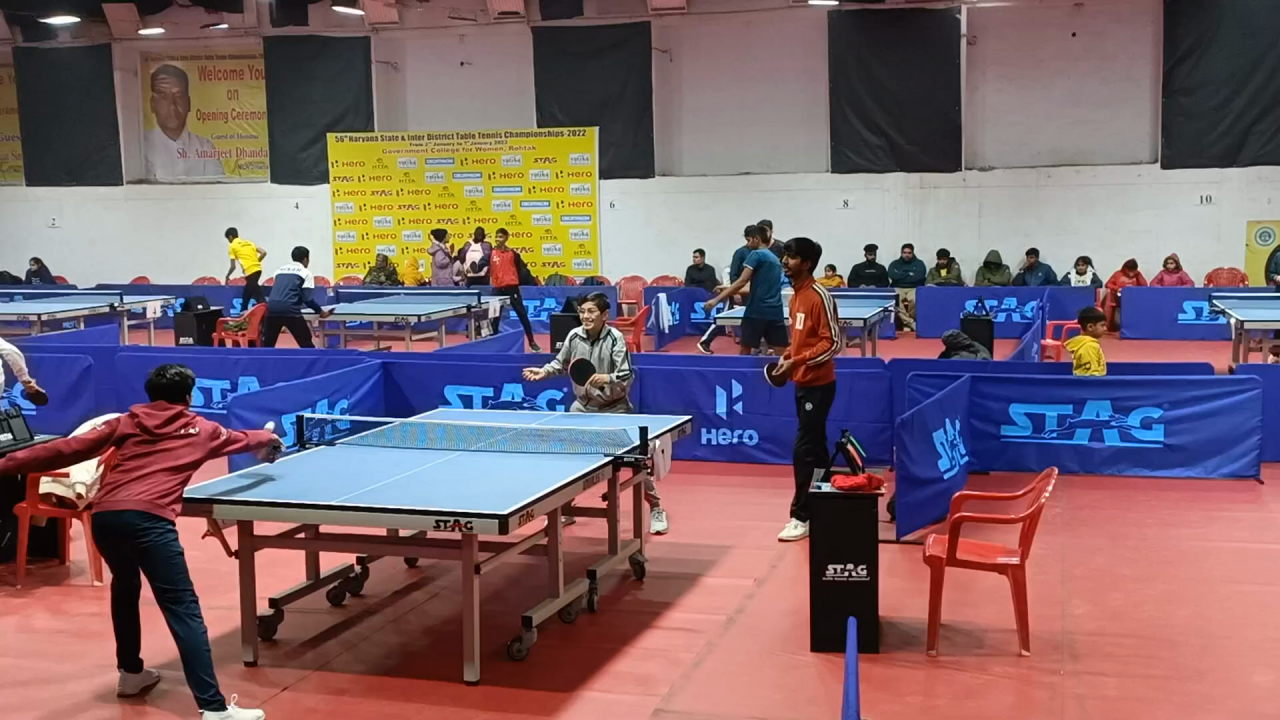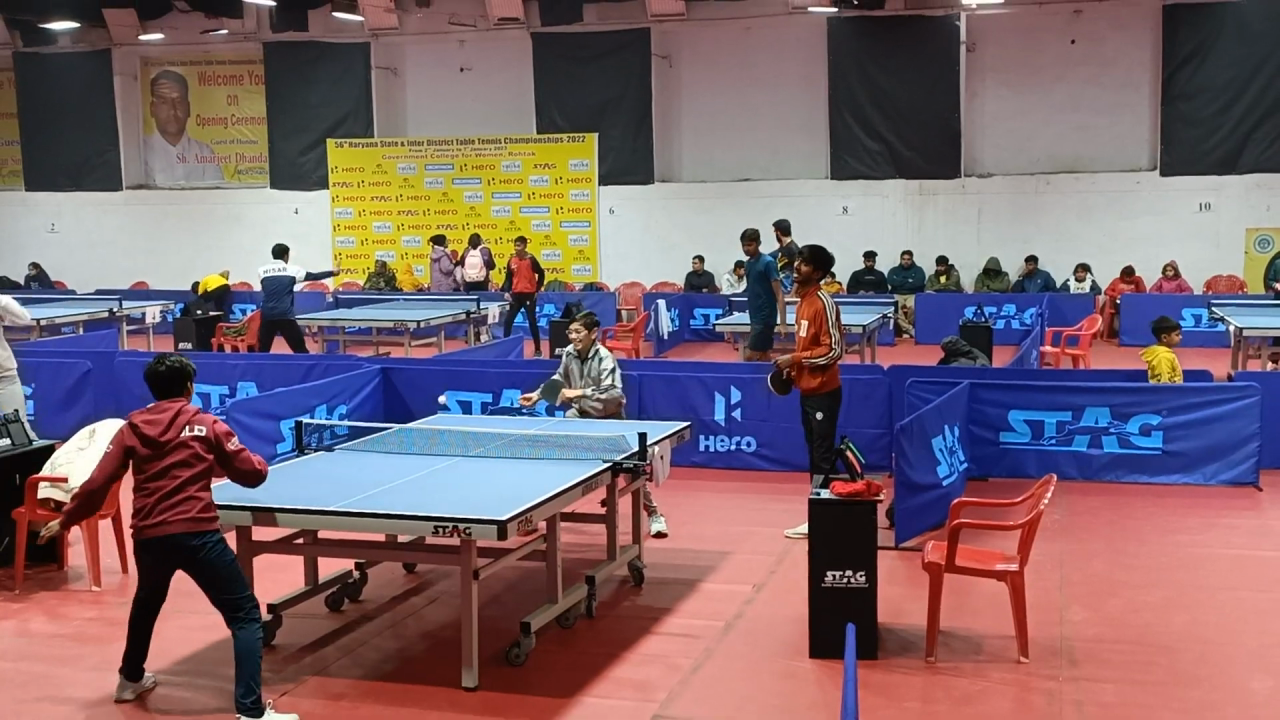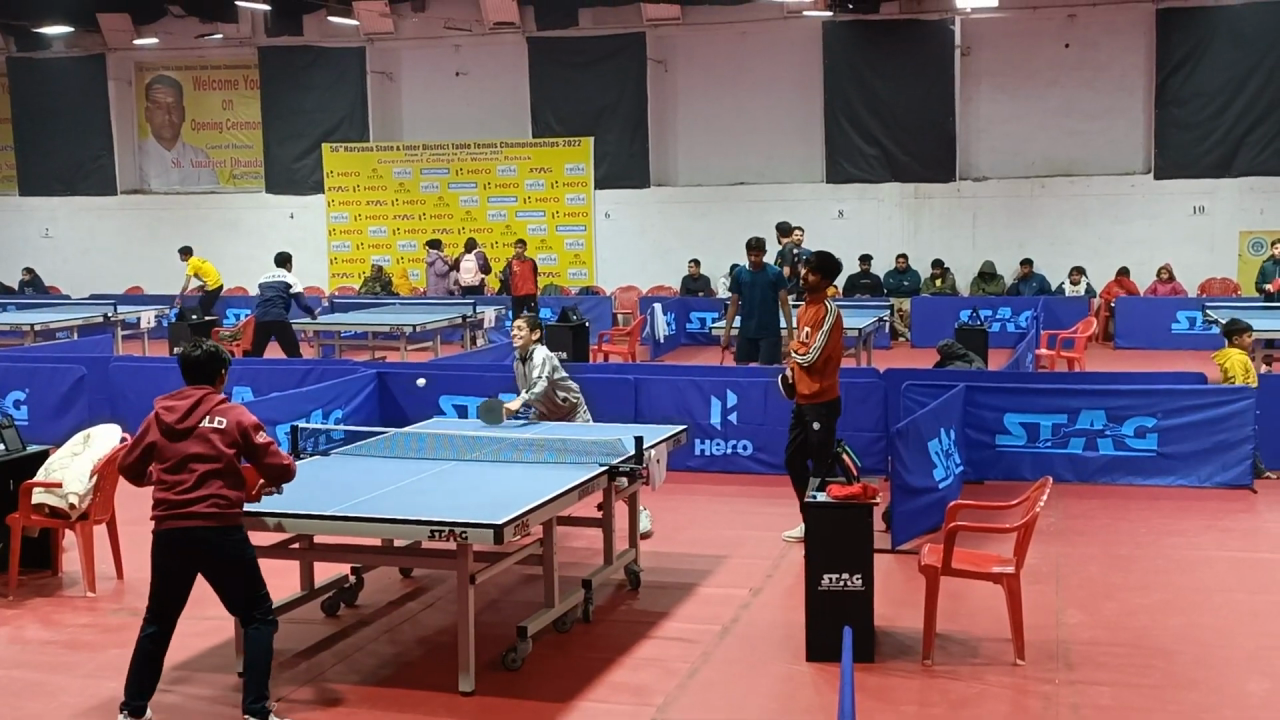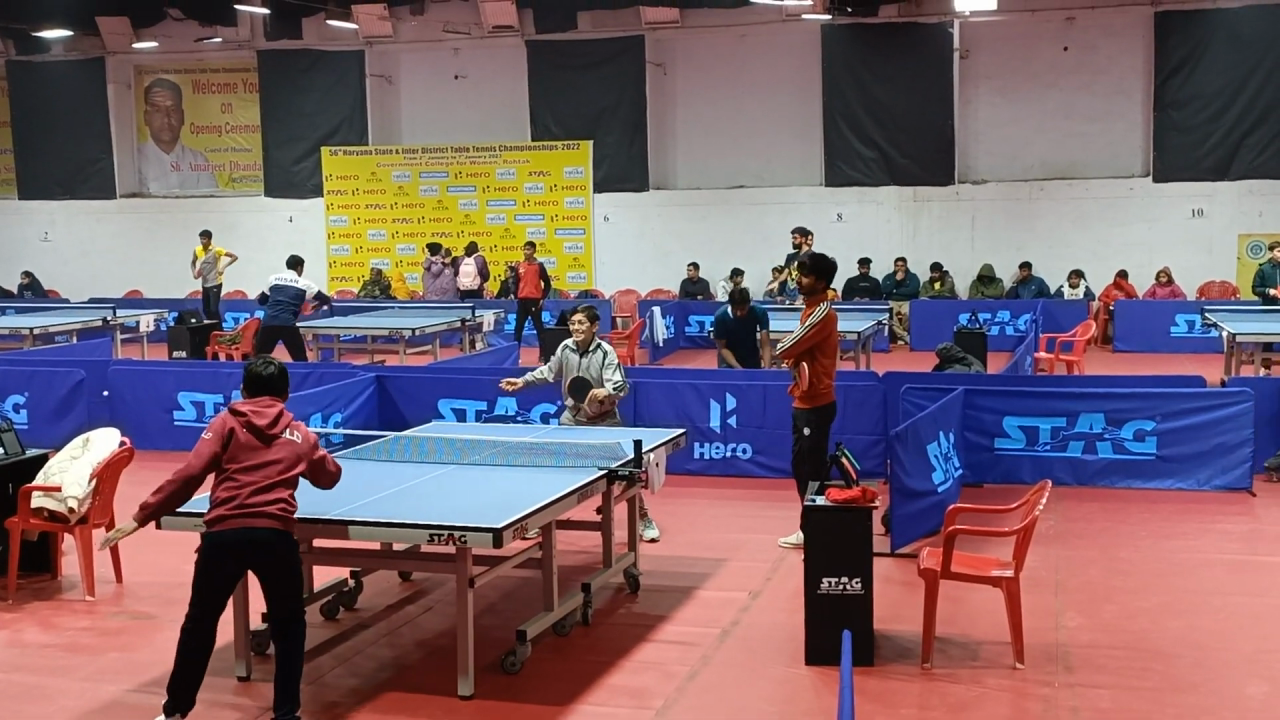
dt=0.5s
person 1, frame 1
left shoulder: (126, 422)
right shoulder: (200, 429)
left elbow: (68, 449)
right elbow: (239, 439)
right wrist: (268, 440)
left hip: (105, 516)
right hip: (149, 519)
left knee: (125, 587)
right knee: (184, 610)
left ankle: (131, 672)
person 1, frame 2
left shoulder: (131, 430)
right shoulder: (207, 425)
left elbow: (97, 486)
right elbow: (253, 474)
left wrist: (64, 521)
right wrist: (217, 465)
left hip: (149, 537)
right hip: (198, 535)
left knee: (146, 601)
right knee: (245, 615)
left ankle: (130, 679)
person 1, frame 3
left shoulder: (158, 417)
right shoulder: (234, 416)
left elbow: (129, 469)
right elbow: (282, 471)
right wrist: (263, 482)
left hip: (169, 533)
right hip: (218, 531)
left knee: (158, 621)
right knee: (258, 618)
person 1, frame 4
left shoulder: (227, 423)
right shoulder: (300, 434)
left elbow: (191, 473)
right elbow: (330, 476)
left wrist: (141, 516)
left hip: (224, 533)
right hip: (276, 535)
left knee: (199, 624)
right knee: (289, 628)
person 2, frame 1
left shoulder: (820, 297)
right shoulder: (795, 297)
left elbow: (833, 343)
left wrist: (797, 362)
right wrist: (787, 357)
left hip: (818, 385)
right hip: (803, 383)
left knee: (803, 451)
right knee: (815, 449)
left ankle: (802, 518)
person 2, frame 2
left shoulder: (823, 304)
right shoulder: (803, 302)
left elbow: (833, 351)
left wrist: (795, 359)
right wrist: (792, 364)
left hip: (824, 393)
right hip: (808, 391)
left knee: (823, 460)
right knee: (815, 457)
person 2, frame 3
left shoulder: (829, 312)
right shoulder: (804, 308)
left elbow: (811, 356)
left wrist: (793, 346)
right wrist: (791, 368)
left hip: (822, 402)
right hip: (802, 400)
left knee: (821, 469)
right knee: (793, 460)
person 2, frame 4
left shoulder: (822, 313)
right shoulder: (811, 308)
left elbow: (784, 349)
right elbow: (798, 350)
left wrist: (789, 351)
right wrist: (794, 357)
left hip: (816, 404)
right hip: (804, 401)
left knee: (814, 471)
right knee: (801, 468)
person 3, frame 1
left shoulder: (615, 339)
right shoulder: (574, 336)
left elbow: (628, 374)
right elbow: (561, 362)
left wrist: (608, 378)
right wrist: (544, 371)
left hip: (615, 407)
right hip: (584, 406)
left ankle: (656, 509)
person 3, frame 2
left shoulder: (604, 357)
right shoulder: (569, 353)
left elbow: (613, 393)
right elbow: (560, 378)
left wrist: (580, 392)
right wrist: (539, 394)
left hip: (609, 418)
right hip: (579, 415)
left ankle: (654, 515)
person 3, frame 3
left shoulder: (542, 356)
right shoulder: (518, 358)
left elbow: (541, 385)
left wrist: (518, 402)
right wrist: (516, 406)
left hip: (572, 417)
right hip: (544, 419)
left ankle: (638, 511)
person 3, frame 4
left shoulder: (605, 352)
right shoulder: (565, 348)
left elbow: (621, 386)
right elbow: (548, 371)
left wrist: (605, 391)
right wrist: (522, 381)
left hip: (604, 420)
right hip: (573, 419)
left ankle: (644, 520)
